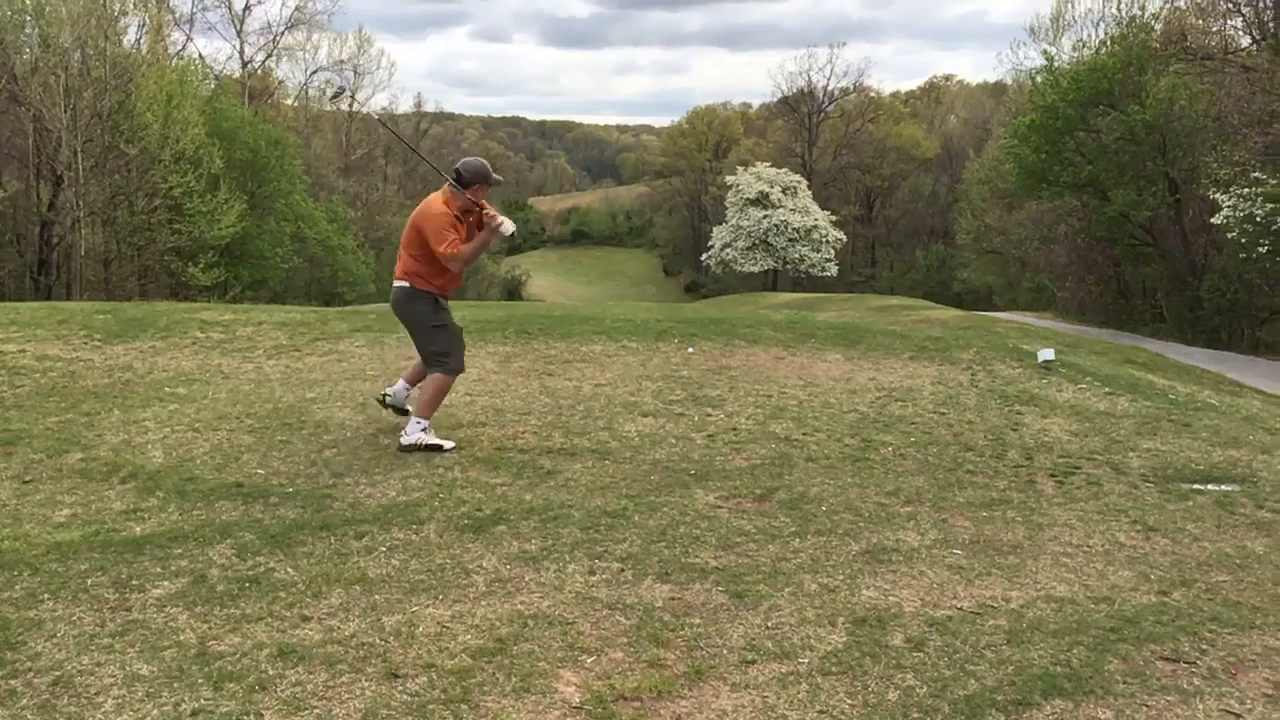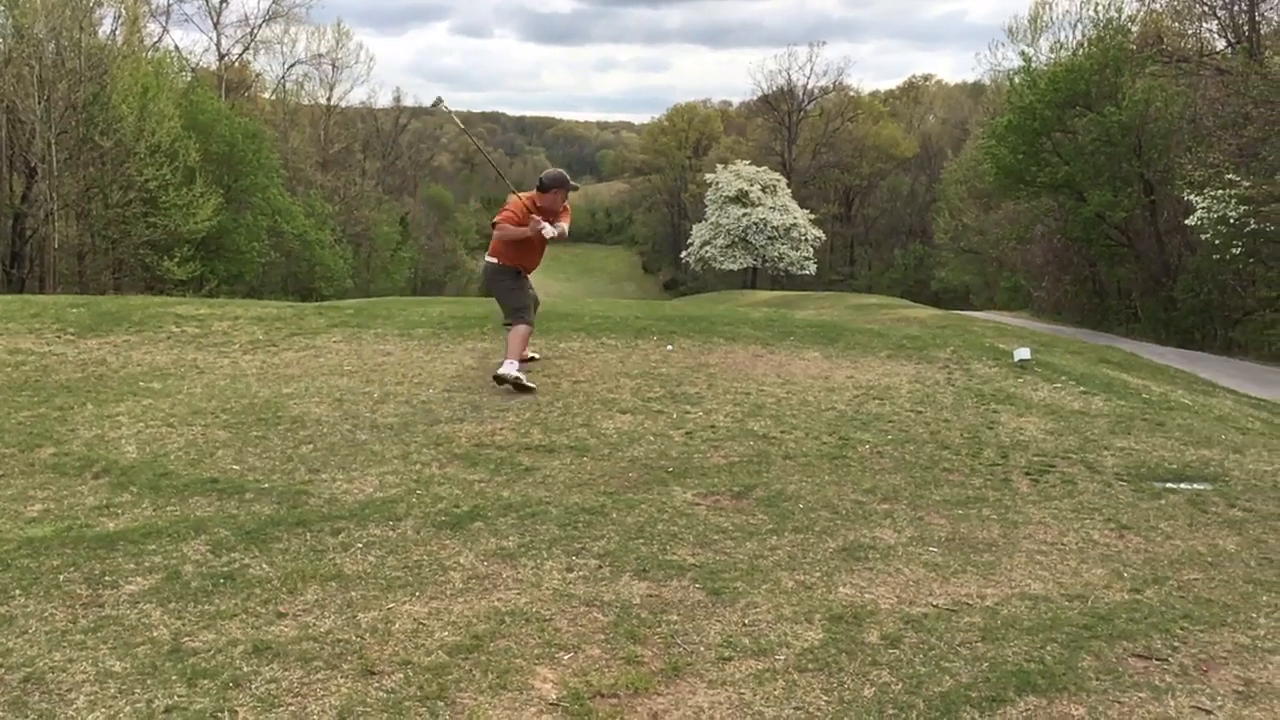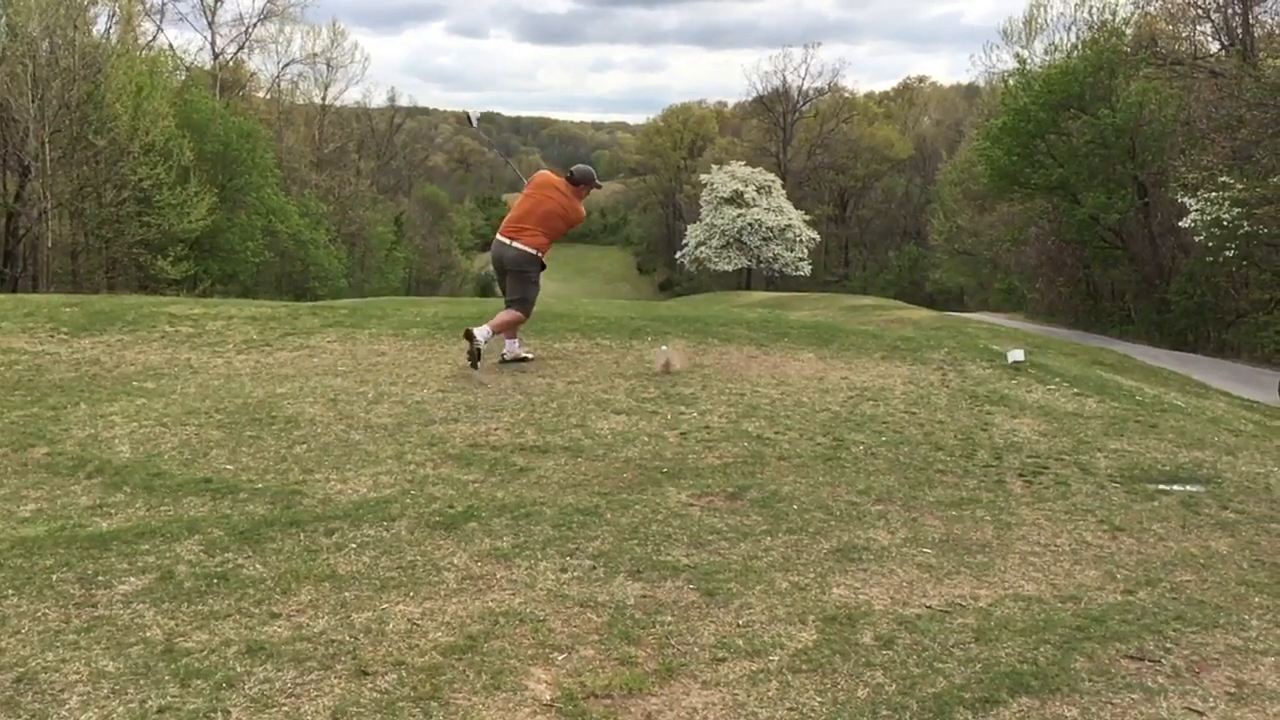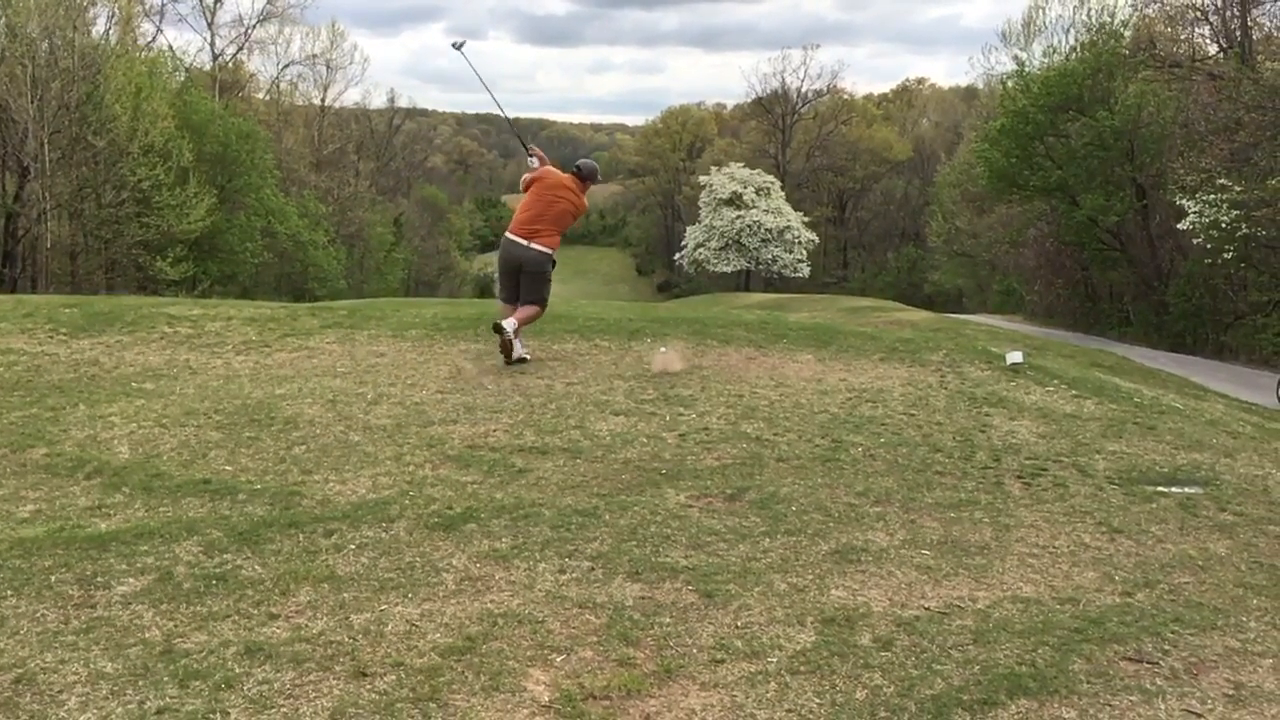
dt=0.7s
person 1, frame 1
left shoulder: (471, 206)
right shoulder: (436, 212)
left elbow: (500, 222)
right elbow: (456, 261)
left wrist: (502, 224)
right wrist: (486, 236)
left hip: (419, 295)
right hip: (418, 297)
left knee: (444, 353)
right knee: (448, 364)
left ankle: (397, 393)
right ankle: (416, 431)
person 1, frame 2
left shoulder: (561, 209)
right shoulder: (520, 205)
left elbow: (563, 230)
right elbow: (499, 232)
left wrist: (552, 229)
right wrist: (528, 231)
left hip: (514, 270)
right hip: (502, 270)
left knee: (529, 304)
right knee: (523, 318)
left ankle: (517, 352)
right ankle: (510, 369)
person 1, frame 3
left shoulder: (543, 177)
right shoulder: (577, 212)
left hip: (500, 245)
right hip: (525, 256)
left knee: (513, 301)
right knee: (520, 310)
left ankle: (512, 349)
right ankle: (481, 333)
person 1, frame 4
left shoulder: (548, 174)
right shoulder: (581, 204)
left elbow: (525, 184)
left wrist: (539, 164)
right wrist: (543, 160)
left hip: (511, 243)
right hip: (538, 254)
left knee: (510, 299)
right knee: (535, 305)
left ankle: (514, 349)
right ankle: (509, 324)
